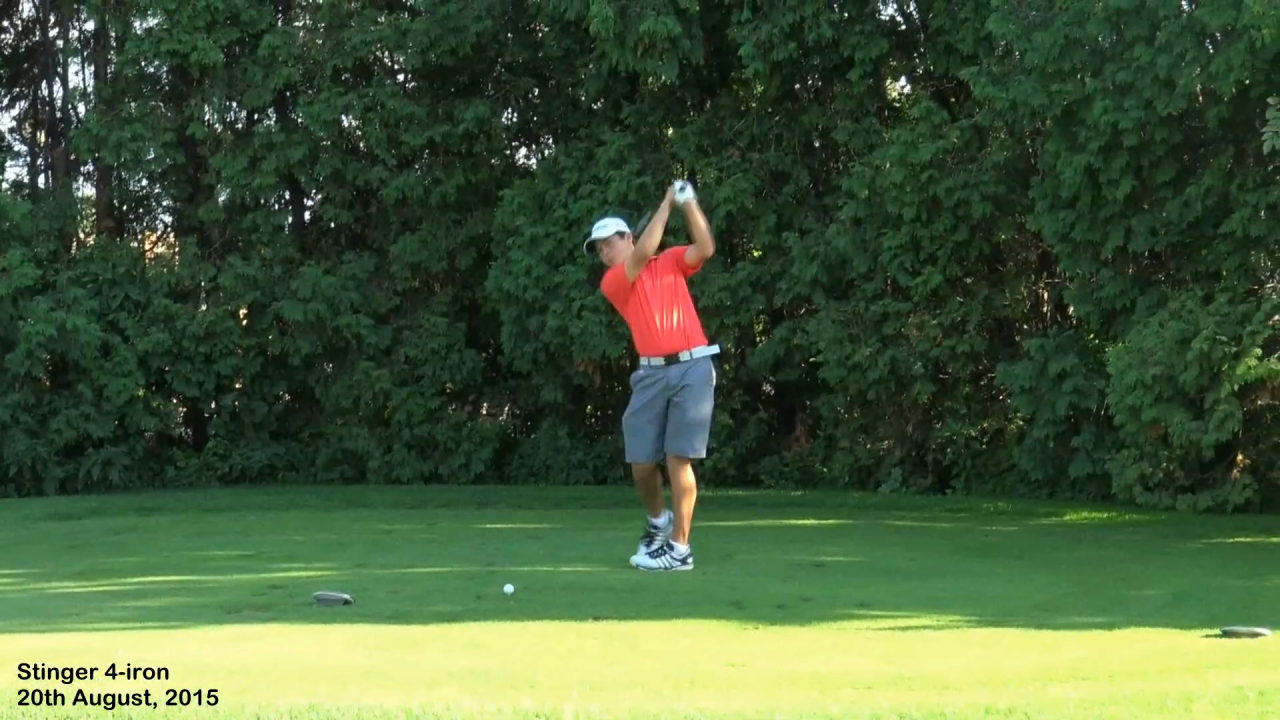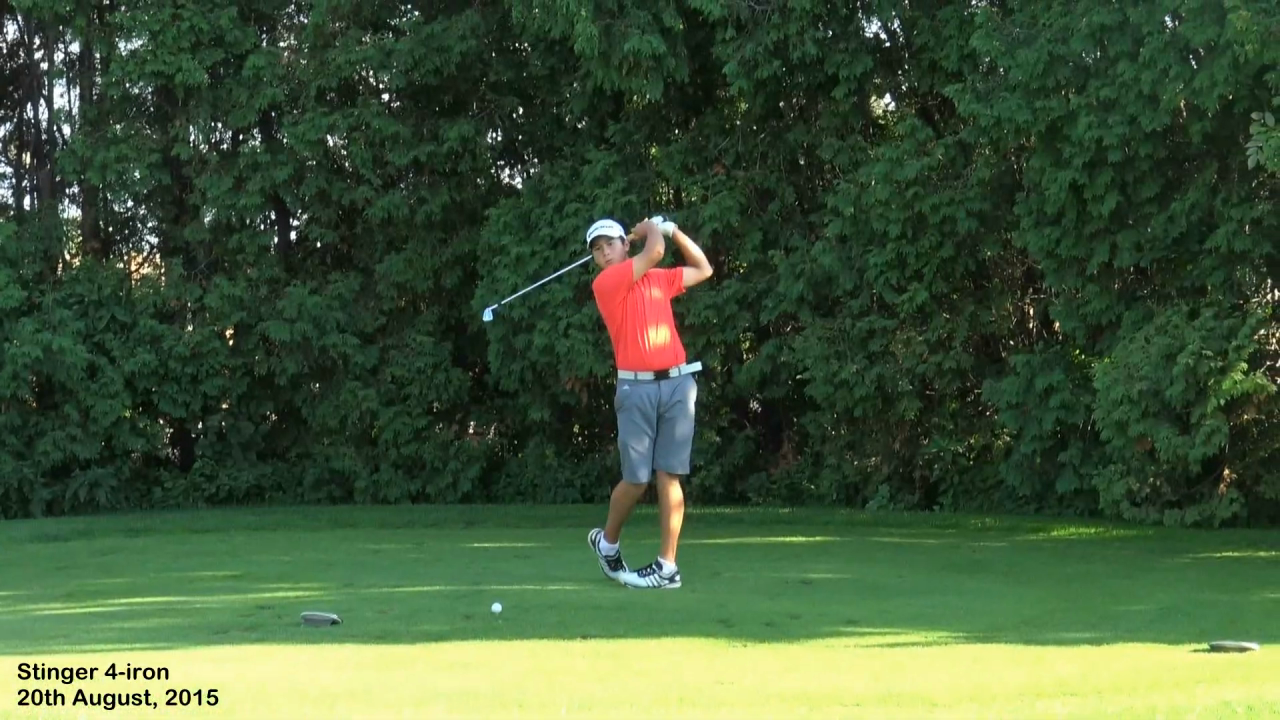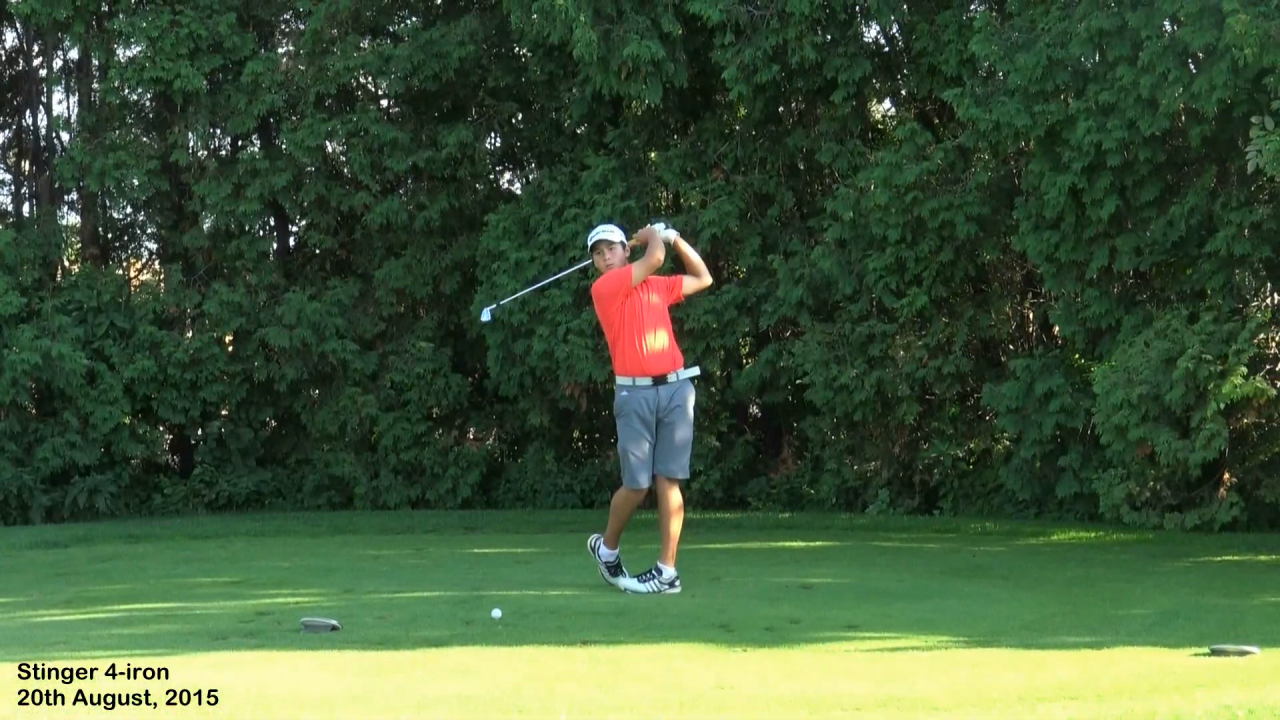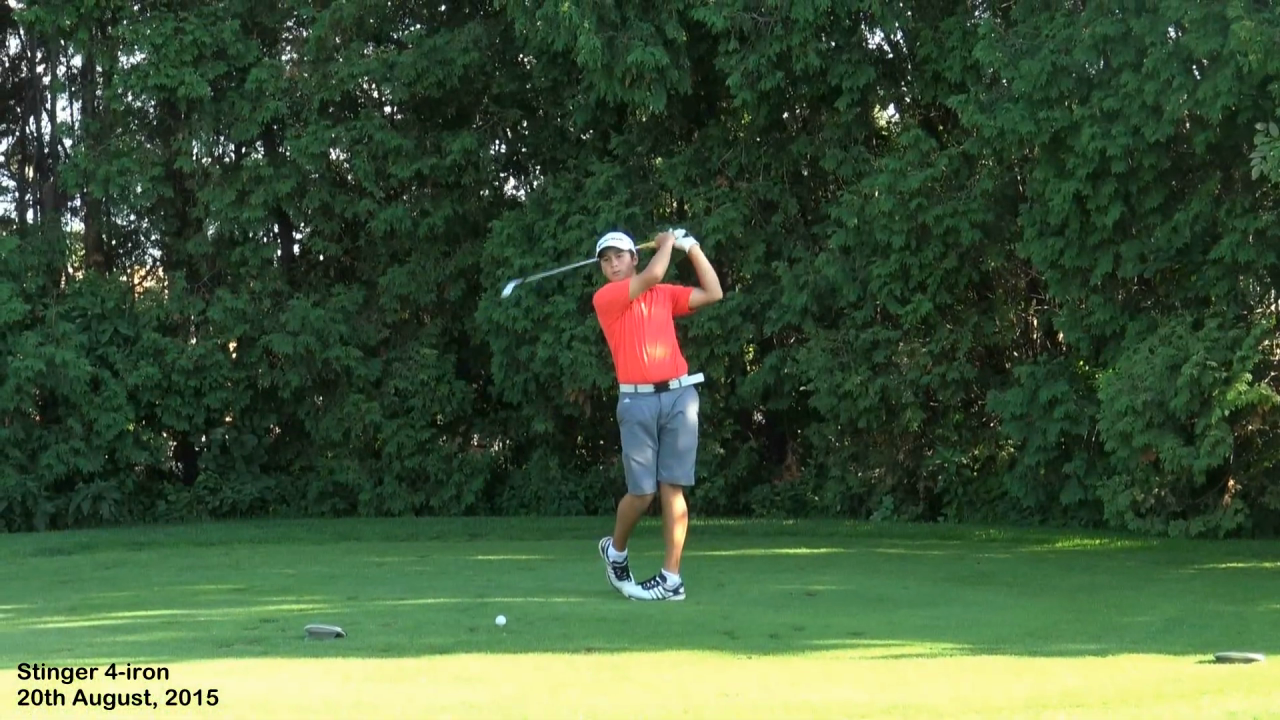
dt=0.5s
person 1, frame 1
left shoulder: (672, 261)
right shoulder: (612, 282)
left elbow: (705, 249)
right elbow: (644, 252)
left wrist: (688, 202)
right wrist: (667, 204)
left hip: (693, 367)
right hip: (652, 372)
left knee: (679, 458)
right knee: (640, 458)
left ankle: (679, 548)
right ankle: (659, 516)
person 1, frame 2
left shoulder: (659, 278)
right shoulder: (605, 283)
left elbow: (703, 269)
right elbow: (655, 252)
left wrist: (672, 229)
right wrist: (653, 230)
left hip: (677, 383)
right hip: (636, 388)
left knee: (668, 475)
right knee: (636, 478)
left ankle: (667, 565)
right ankle: (607, 541)
person 1, frame 3
left shoulder: (657, 285)
right shoulder: (603, 288)
left elbow: (703, 279)
right elbow: (655, 258)
left wrist: (673, 237)
right wrist: (653, 236)
left hip: (675, 388)
right hip: (634, 393)
left knee: (668, 480)
right knee: (636, 484)
left ankle: (667, 570)
right ankle: (606, 547)
person 1, frame 4
left shoulder: (666, 294)
right shoulder: (605, 298)
left elbow: (713, 294)
right elbow: (652, 275)
left wrist: (690, 246)
right wrist: (665, 242)
left hip: (678, 396)
right hip: (637, 401)
left knee: (671, 487)
right knee: (642, 491)
left ankle: (671, 577)
right ankle: (615, 549)
